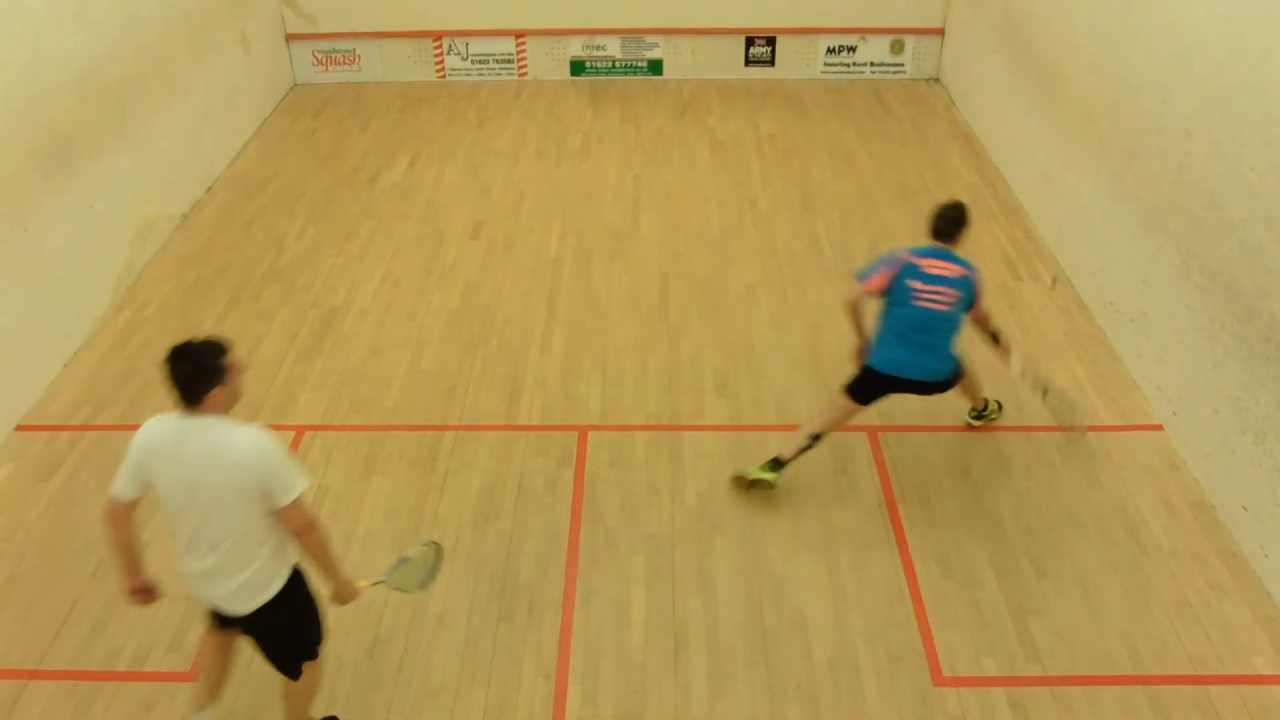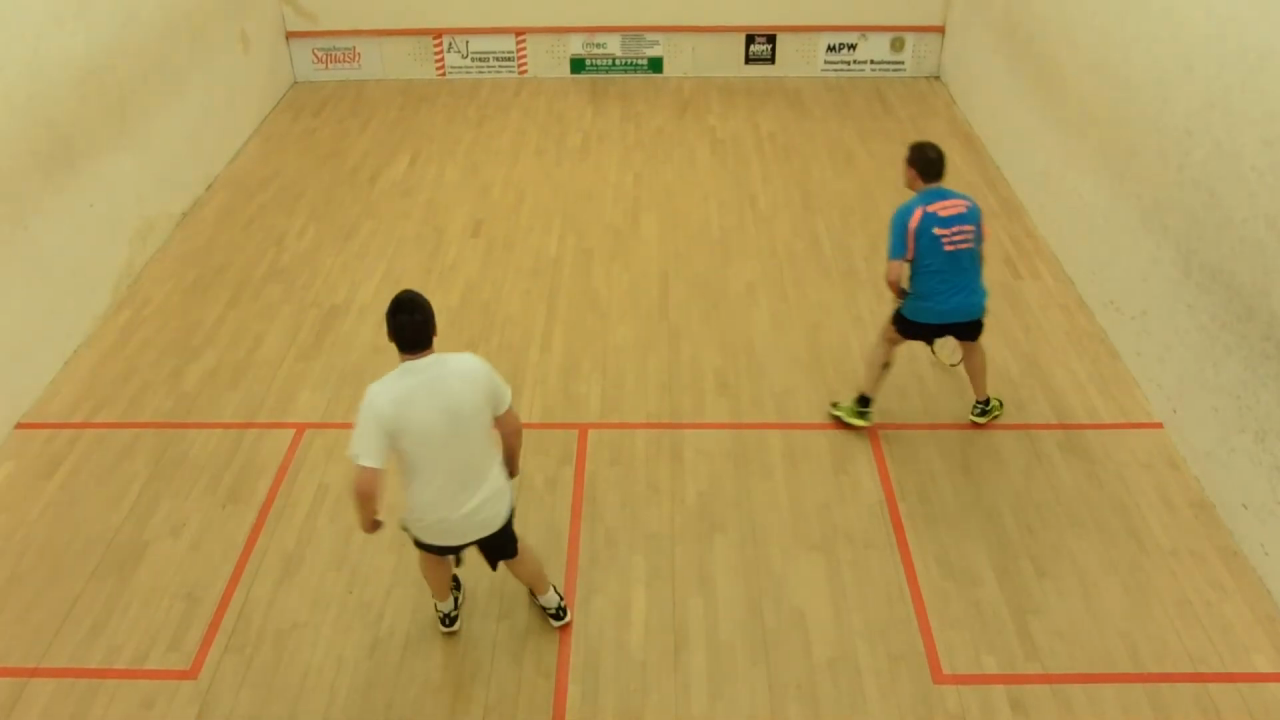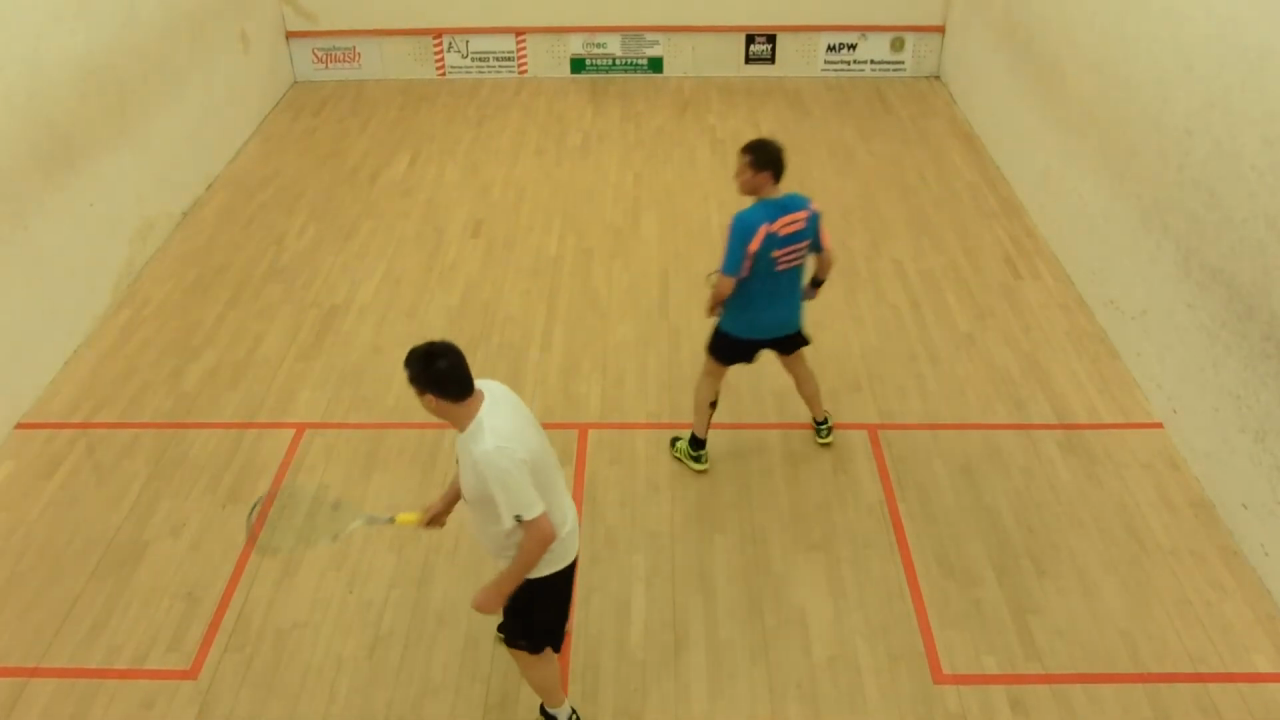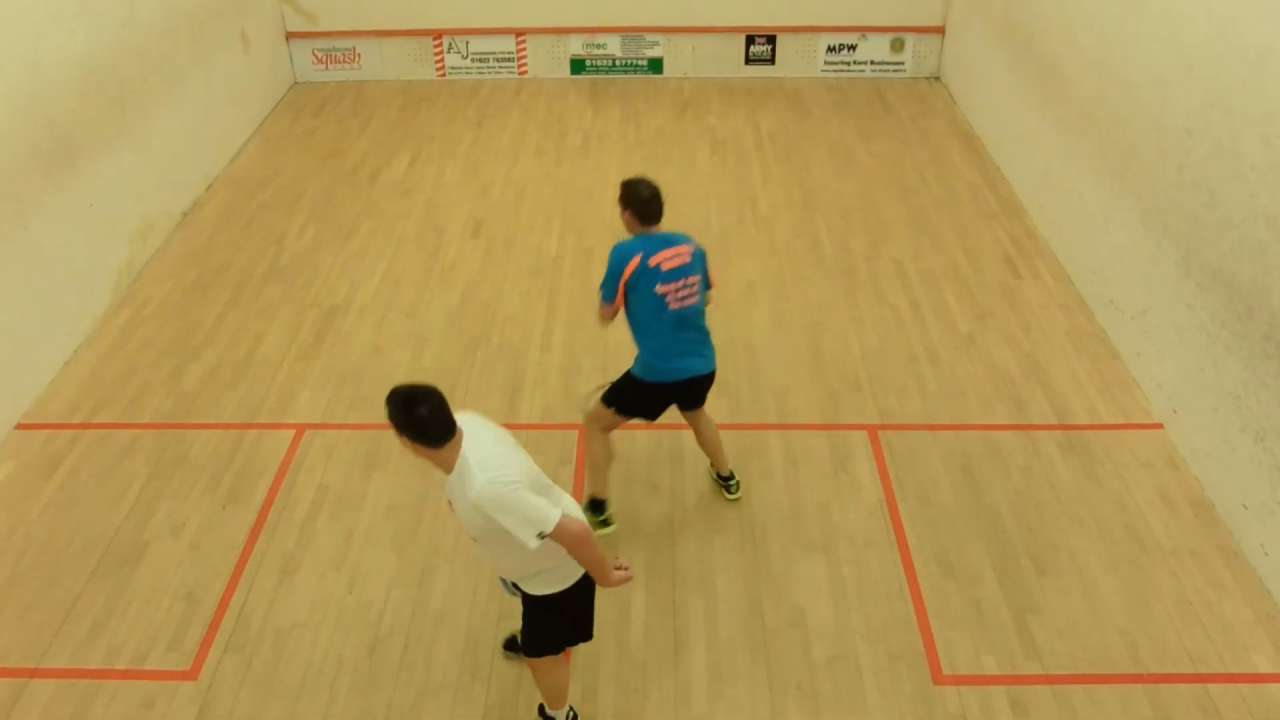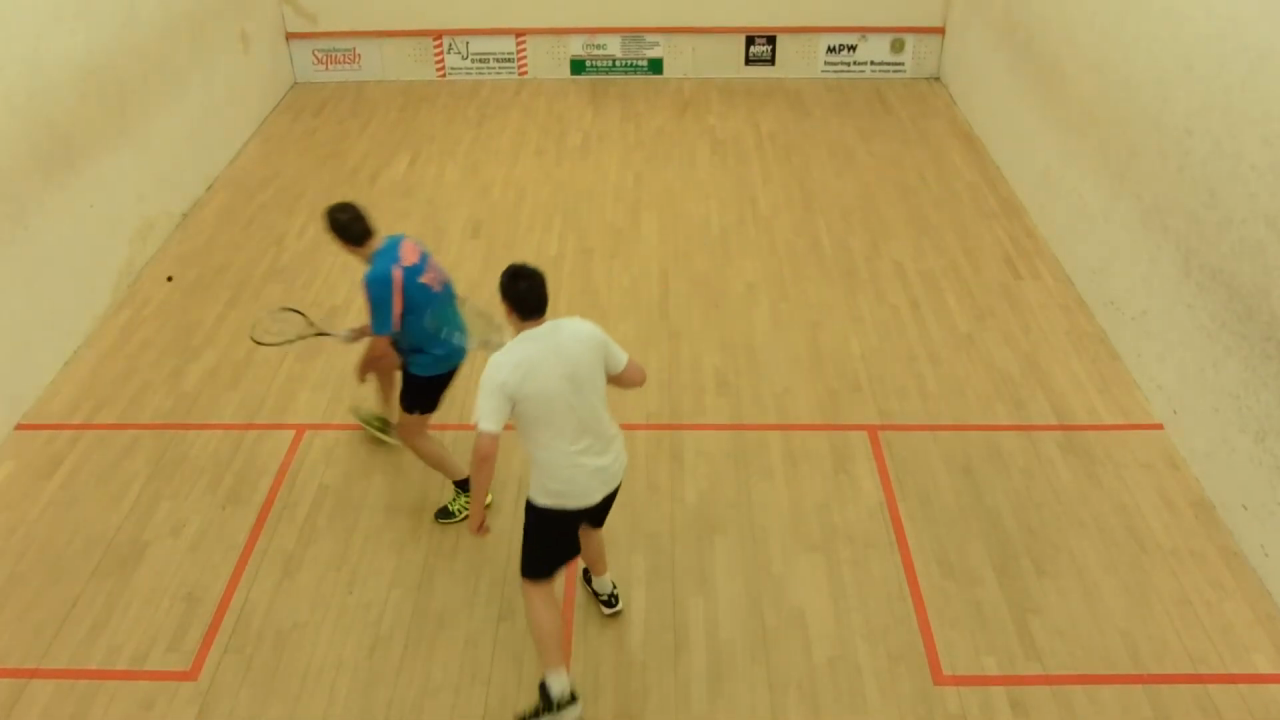
dt=0.7s
person 1, frame 1
left shoulder: (151, 437)
right shoulder: (254, 446)
left elbow: (117, 511)
right elbow: (302, 525)
left wrist: (135, 574)
right wrist: (337, 579)
left hip: (206, 581)
right hip: (267, 583)
left knee: (223, 628)
right knee: (303, 658)
person 1, frame 2
left shoulder: (381, 398)
right shoulder: (473, 368)
left elbow: (365, 486)
right elbow: (511, 426)
left wrist: (367, 517)
right wrist: (512, 460)
left hip: (432, 522)
right hip: (492, 506)
left knee: (433, 548)
right knee: (509, 550)
left ankle: (446, 609)
right ankle: (552, 603)
person 1, frame 3
left shoulder: (494, 452)
right shoulder: (487, 391)
left elbow: (541, 532)
left wrist: (499, 589)
right wrist: (445, 501)
left hip: (542, 558)
right hip: (536, 541)
left knee: (525, 646)
right ankle: (541, 616)
person 1, frame 4
left shoulder: (485, 489)
right shoulder: (465, 422)
left elbow: (576, 533)
left wrist: (602, 572)
left hip: (555, 570)
right hip: (537, 543)
left knee: (540, 652)
right ankle: (537, 627)
person 1, frame 5
left shoulder: (504, 367)
right shoulder: (584, 331)
left elbow: (485, 449)
right elbow: (635, 377)
left wrist: (477, 508)
left hip: (557, 491)
right hip: (608, 469)
left knee: (536, 585)
right knee: (590, 525)
right ankle: (604, 590)
person 2, frame 1
left shoulder: (902, 260)
right shoulder: (970, 276)
left elbow: (854, 299)
right elbow: (979, 316)
left wrist: (862, 339)
right wrist: (996, 338)
left hip: (886, 365)
right hip: (936, 375)
left knee: (831, 417)
right knee: (961, 370)
left ankle: (772, 467)
right ankle: (980, 410)
person 2, frame 2
left shoulder: (909, 213)
right shoulder: (971, 206)
left elbow: (893, 276)
left wrist: (901, 295)
left hip: (923, 310)
right hip: (969, 305)
left knee: (886, 340)
right knee: (972, 346)
left ankle: (861, 407)
right ankle: (983, 405)
person 2, frame 3
left shoulder: (747, 222)
right shoulder: (807, 209)
left elbow: (724, 286)
right elbow: (826, 260)
left wrist: (713, 304)
right wrist: (814, 286)
left hip: (743, 322)
right hip: (786, 317)
left knee: (711, 375)
right knee: (796, 364)
left ankle: (696, 448)
right ankle: (821, 424)
person 2, frame 4
left shoulder: (625, 254)
right shoulder: (692, 248)
left elbow: (605, 312)
left hip: (657, 369)
right hip: (701, 363)
left knee: (594, 425)
right knee: (694, 415)
left ankle: (598, 511)
right ankle: (727, 478)
person 2, frame 5
left shoulder: (379, 276)
right shoulder: (401, 243)
left elbow: (380, 344)
left wrist: (364, 367)
right wrist: (370, 328)
left hip: (432, 357)
right hip: (446, 341)
left knee: (412, 433)
right knee: (381, 360)
left ankle: (469, 492)
right ankle: (388, 422)
